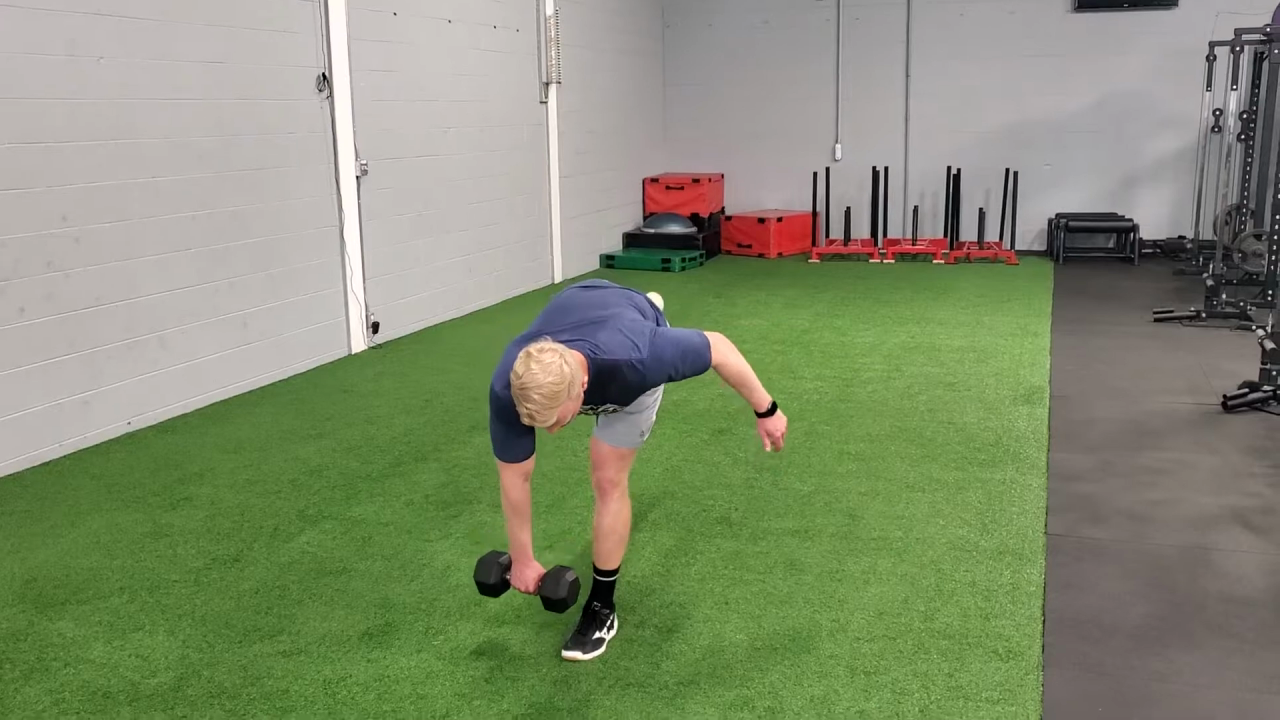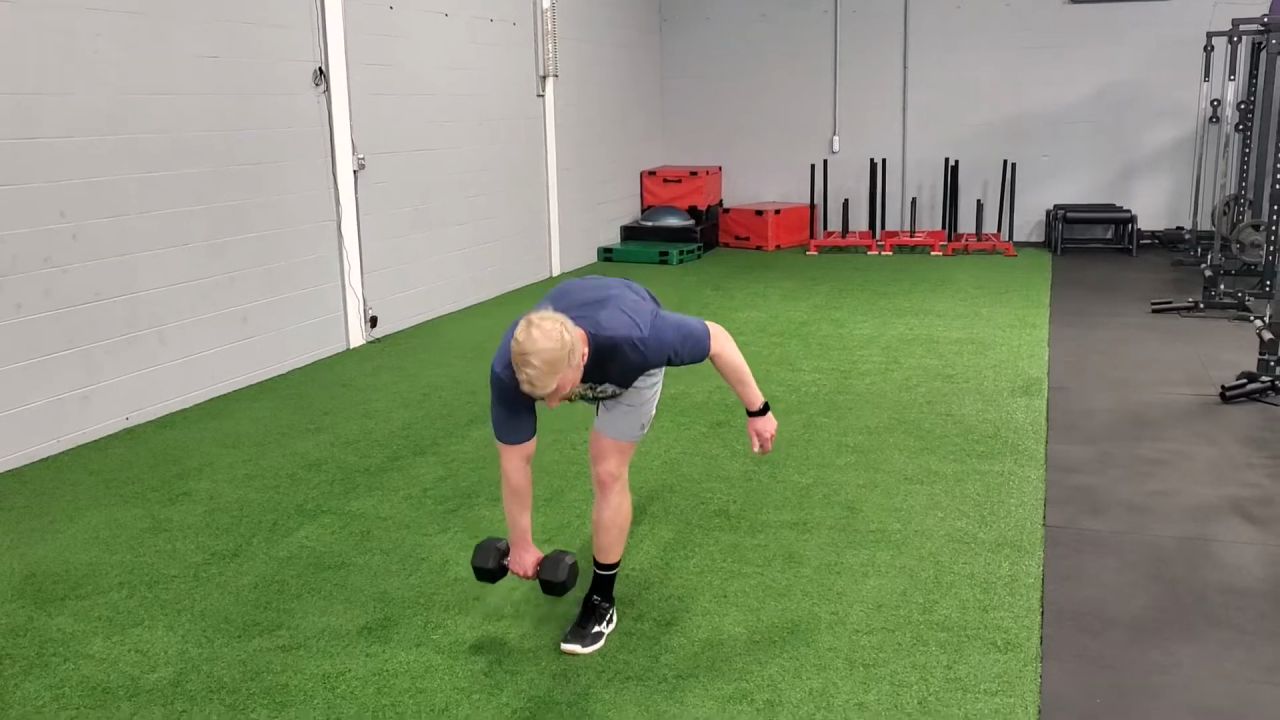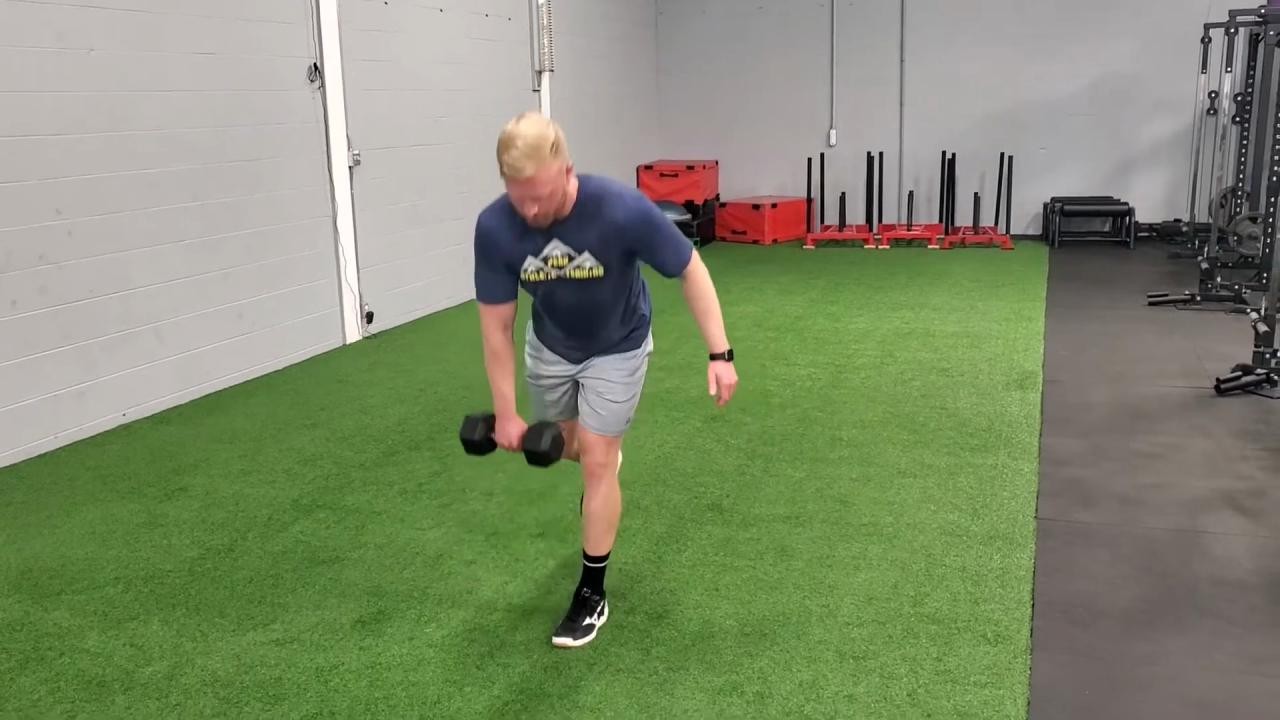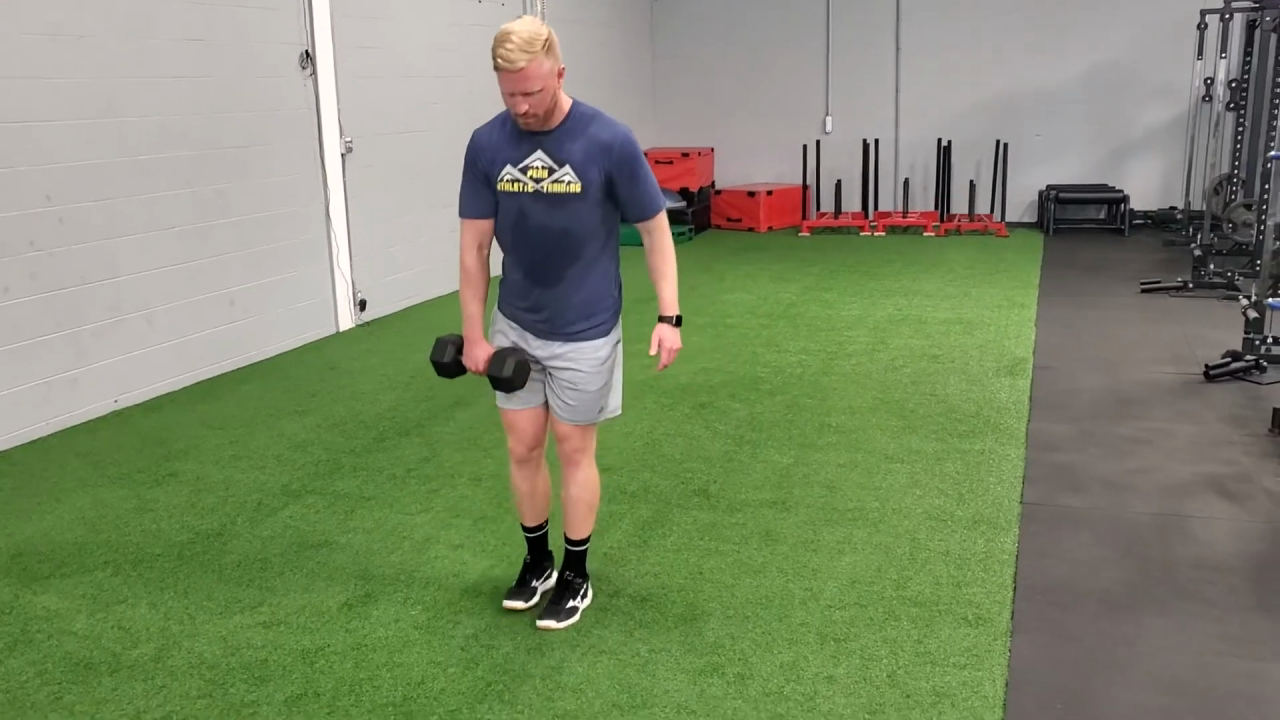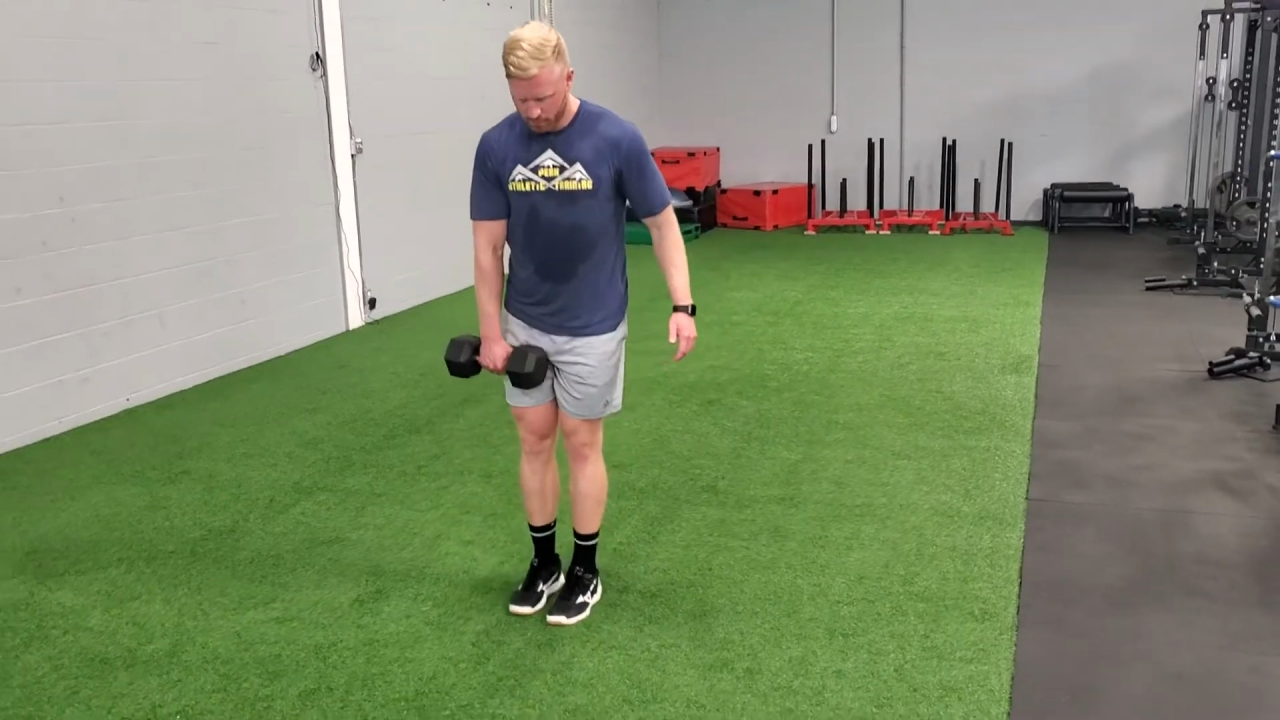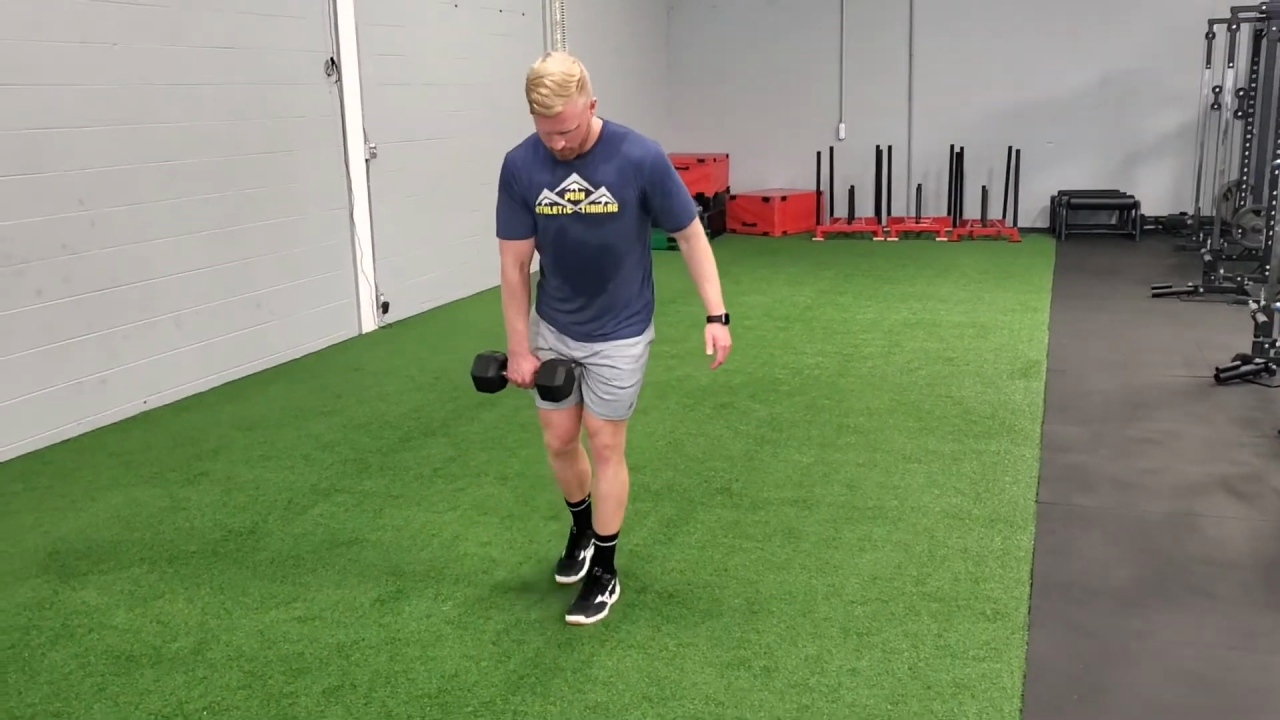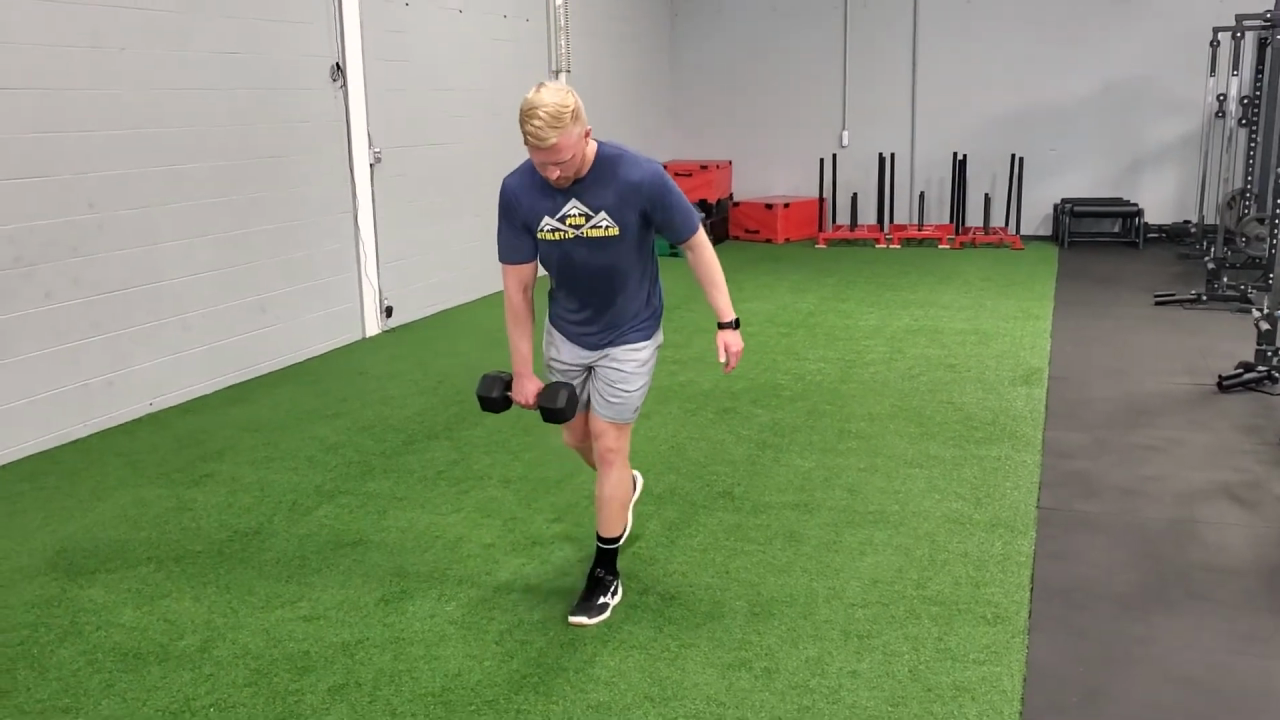
dt=0.5s
person 1, frame 1
left shoulder: (636, 358)
right shoulder: (510, 386)
left elbow: (717, 347)
right elbow: (515, 477)
left wrist: (766, 410)
right wrist: (522, 560)
left knee: (607, 477)
left ankle: (602, 605)
person 1, frame 2
left shoulder: (635, 338)
right shoulder: (511, 366)
left elbow: (717, 340)
right elbow: (515, 461)
left wrist: (757, 410)
right wrist: (520, 544)
left hip: (630, 359)
right hip: (582, 359)
left knee: (607, 471)
left ankle: (601, 600)
person 1, frame 3
left shoulder: (622, 210)
right shoulder: (494, 227)
left elbow: (690, 269)
right elbow: (496, 325)
left wrist: (720, 354)
right wrist: (506, 414)
left hip: (616, 348)
right hip: (551, 347)
left knee: (596, 462)
right knee: (562, 446)
left ankle: (592, 593)
right ankle: (604, 449)
person 1, frame 4
left shoulder: (609, 141)
right shoulder: (486, 144)
left elbow: (655, 230)
right elbow: (475, 246)
left wrist: (668, 316)
right wrist: (473, 334)
left hip: (585, 331)
right hip: (515, 326)
left knee: (573, 450)
right knee: (522, 448)
left ankle: (576, 576)
right ankle: (538, 561)
person 1, frame 5
left shoulder: (616, 139)
right shoulder: (496, 146)
left elbow: (662, 224)
right elbow: (488, 247)
left wrist: (682, 306)
right wrist: (491, 333)
left hip: (591, 326)
right hip: (525, 323)
left knee: (581, 443)
right knee: (534, 440)
left ankle: (585, 572)
right ankle: (543, 562)
person 1, frame 6
left shoulder: (641, 158)
right shoulder: (520, 166)
left elbow: (690, 235)
right elbow: (514, 264)
left wrist: (716, 315)
right wrist: (519, 349)
left hip: (619, 331)
right hip: (553, 327)
left knee: (604, 445)
right knee: (558, 441)
left ankle: (603, 572)
right ankle: (580, 529)
person 1, frame 7
left shoulder: (639, 178)
right shoulder: (517, 190)
left elbow: (695, 244)
right elbow: (518, 286)
left wrist: (727, 321)
right wrist: (522, 371)
left hip: (628, 335)
right hip: (565, 334)
left knee: (608, 447)
right knee: (577, 439)
left ankle: (605, 574)
right ankle: (623, 486)
